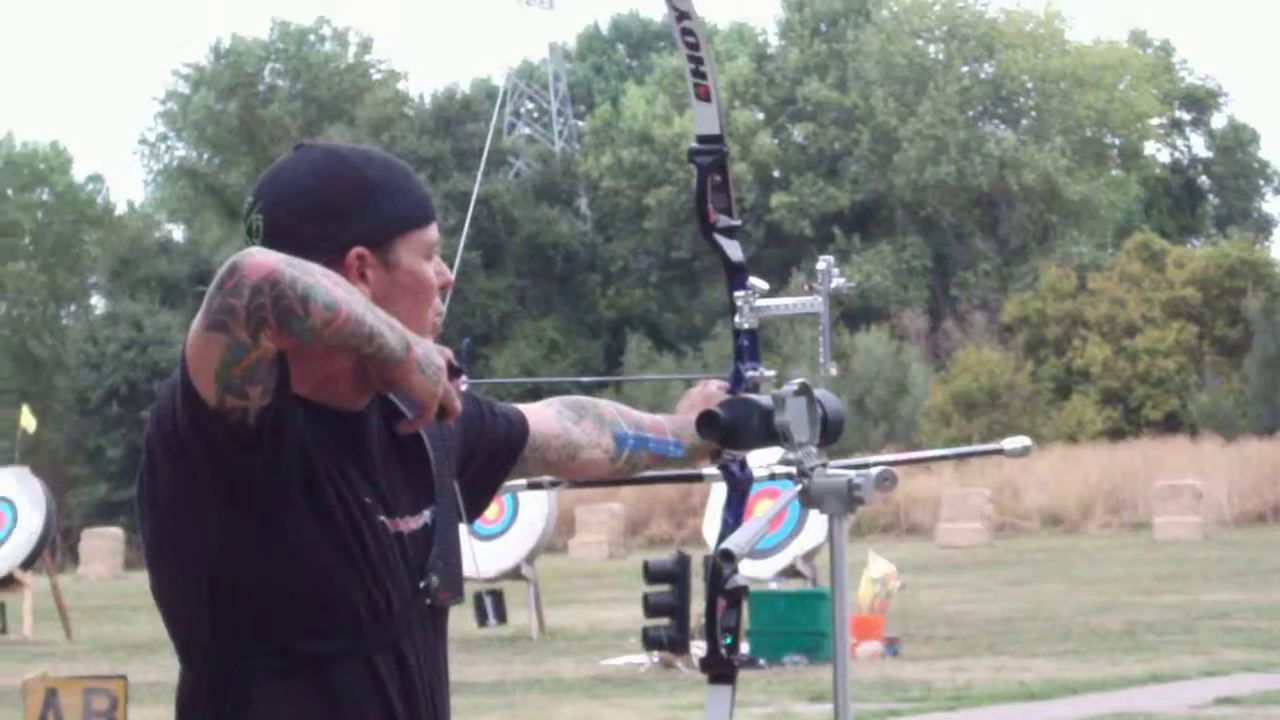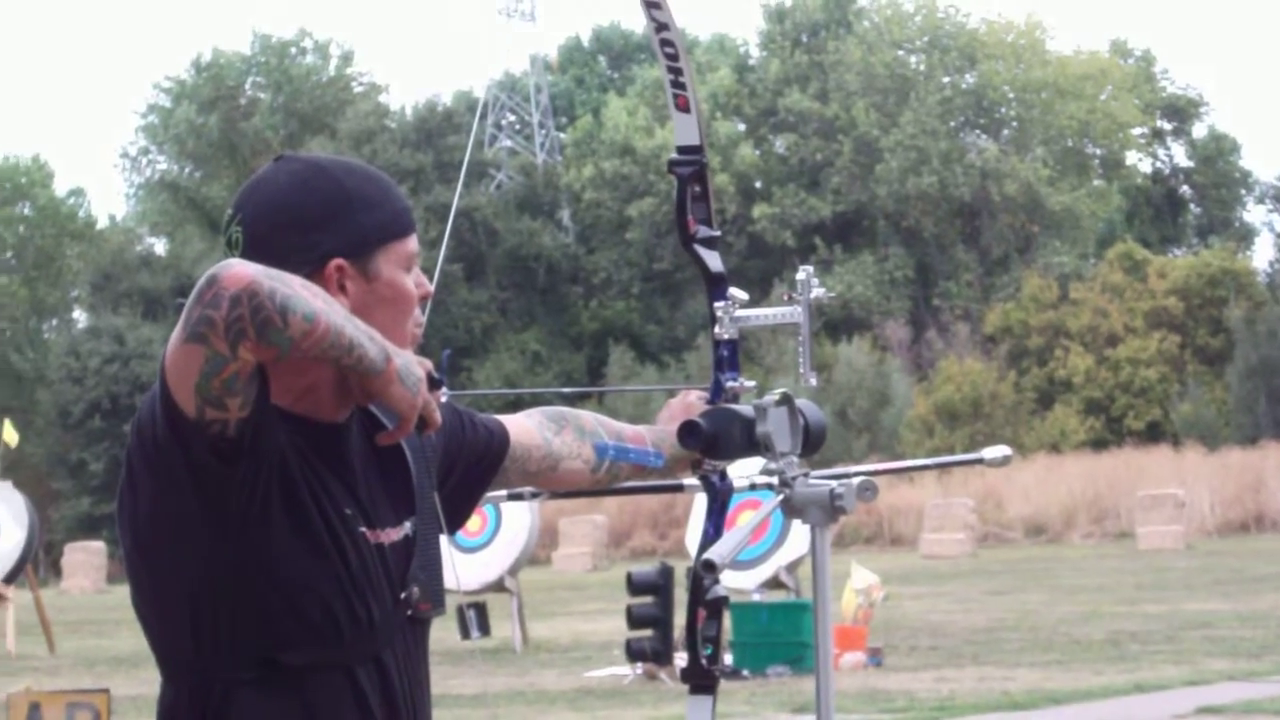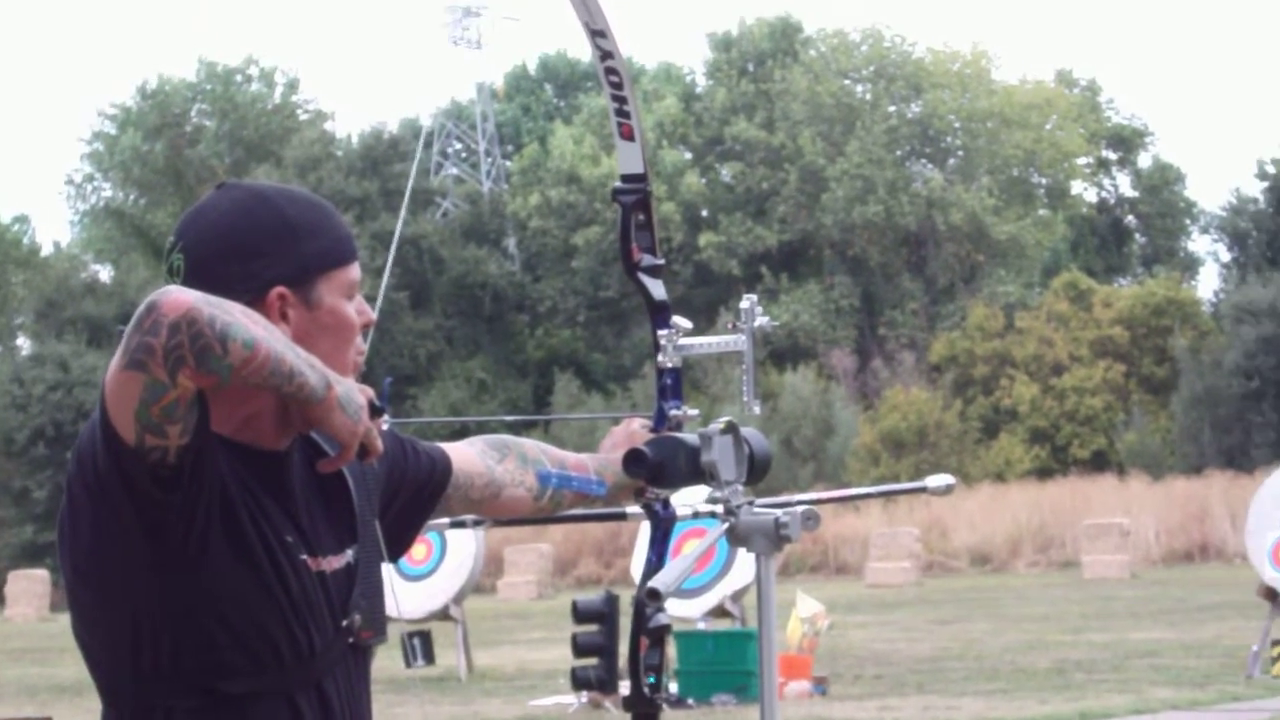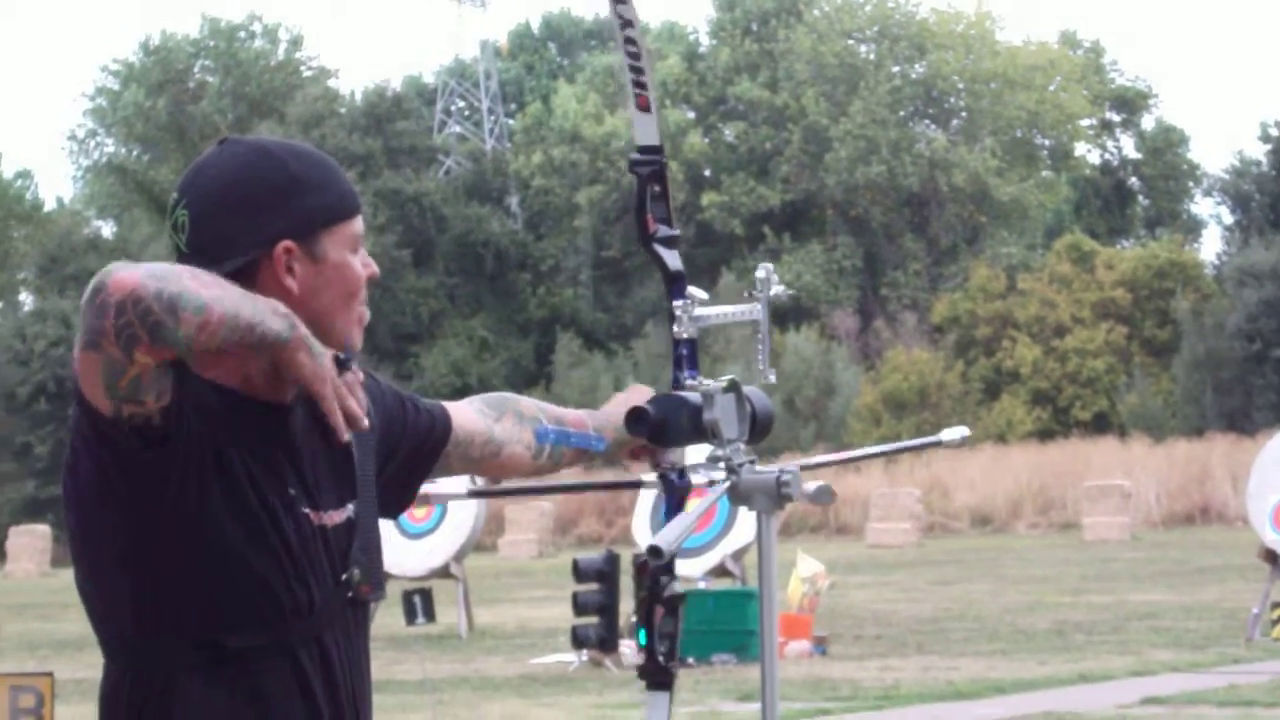
dt=0.7s
person 1, frame 1
left shoulder: (423, 421)
right shoulder: (235, 425)
left elbow: (566, 432)
right elbow: (254, 281)
left wrist: (683, 432)
right wrist: (398, 351)
person 1, frame 2
left shoulder: (401, 433)
right shoulder: (212, 436)
left elbow: (547, 441)
right elbow: (234, 290)
left wrist: (662, 441)
right wrist: (379, 362)
person 1, frame 3
left shoulder: (345, 461)
right shoulder: (152, 460)
left elbow: (490, 469)
right elbow: (173, 317)
left wrist: (607, 470)
right wrist: (318, 387)
person 1, frame 4
left shoulder: (349, 410)
right shoulder: (148, 413)
left elbow: (490, 430)
right elbow: (127, 294)
left wrist: (602, 428)
right wrist: (289, 339)
